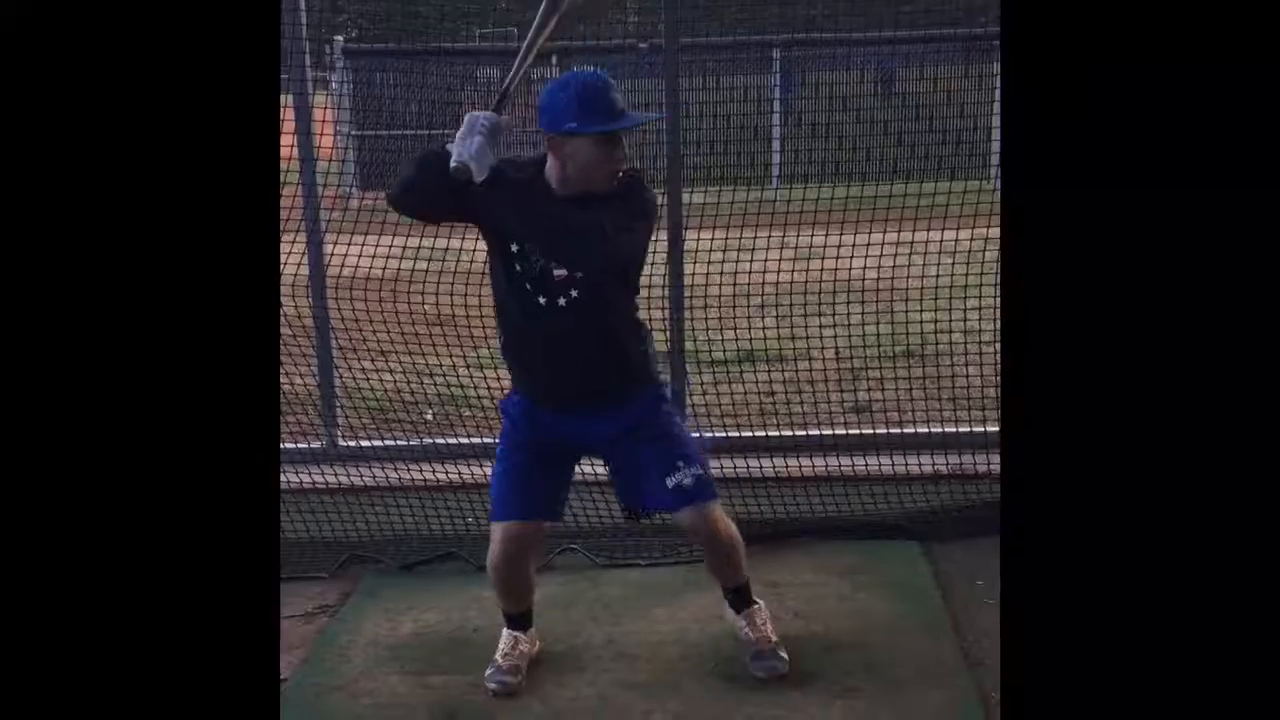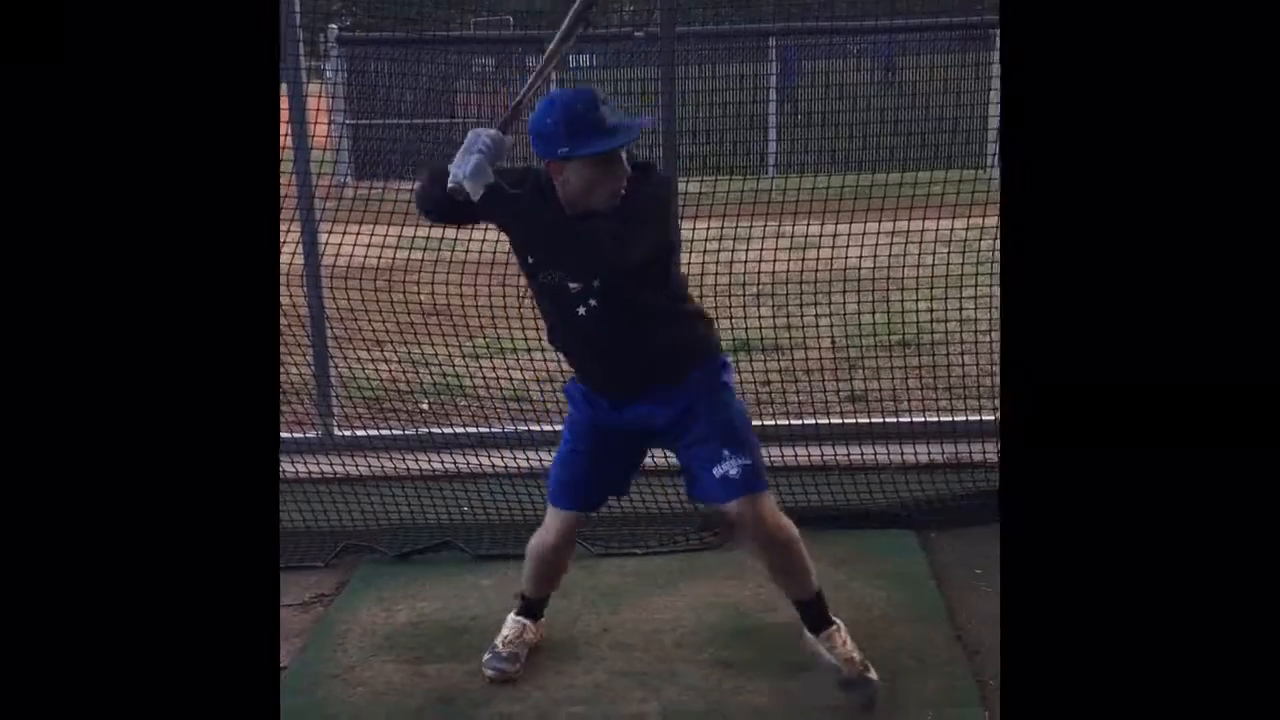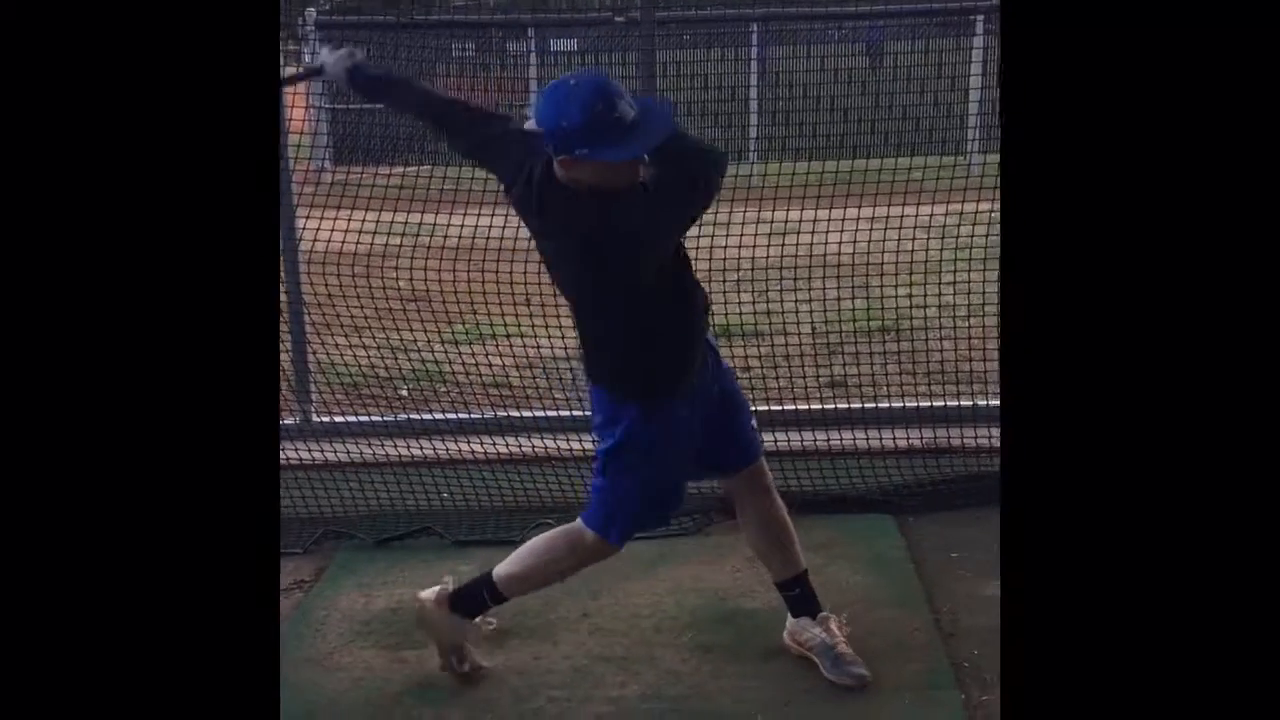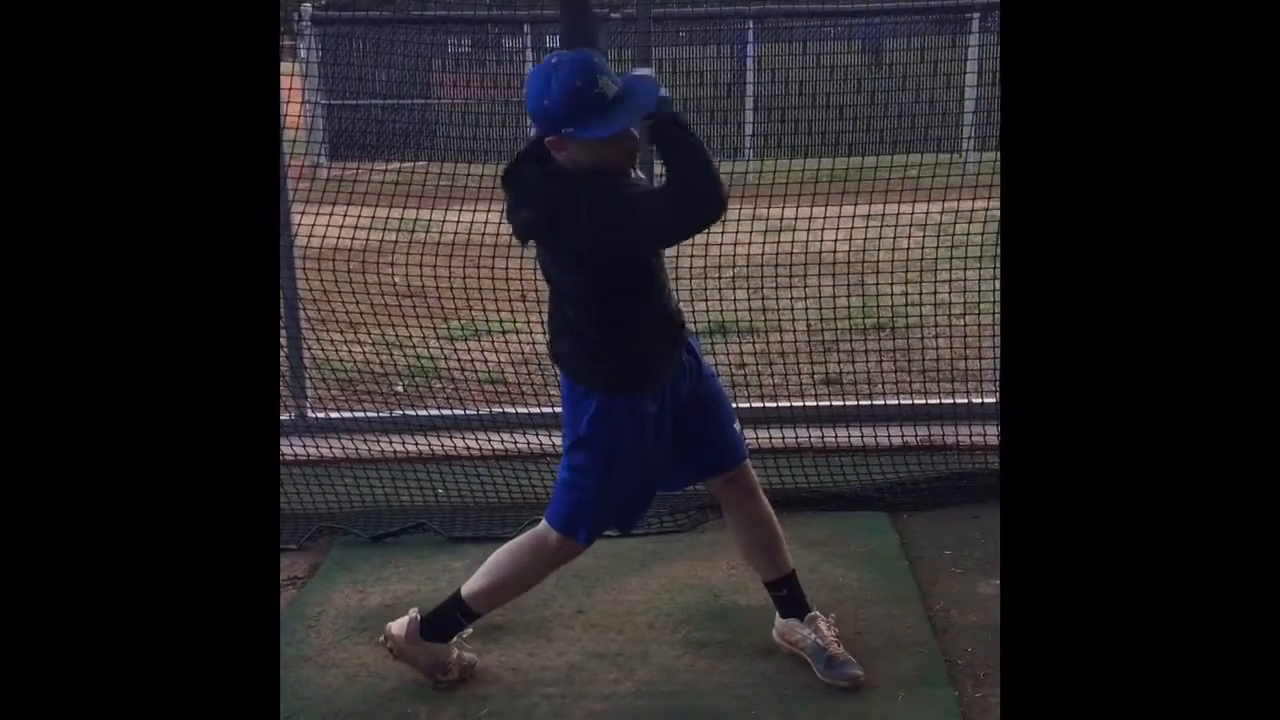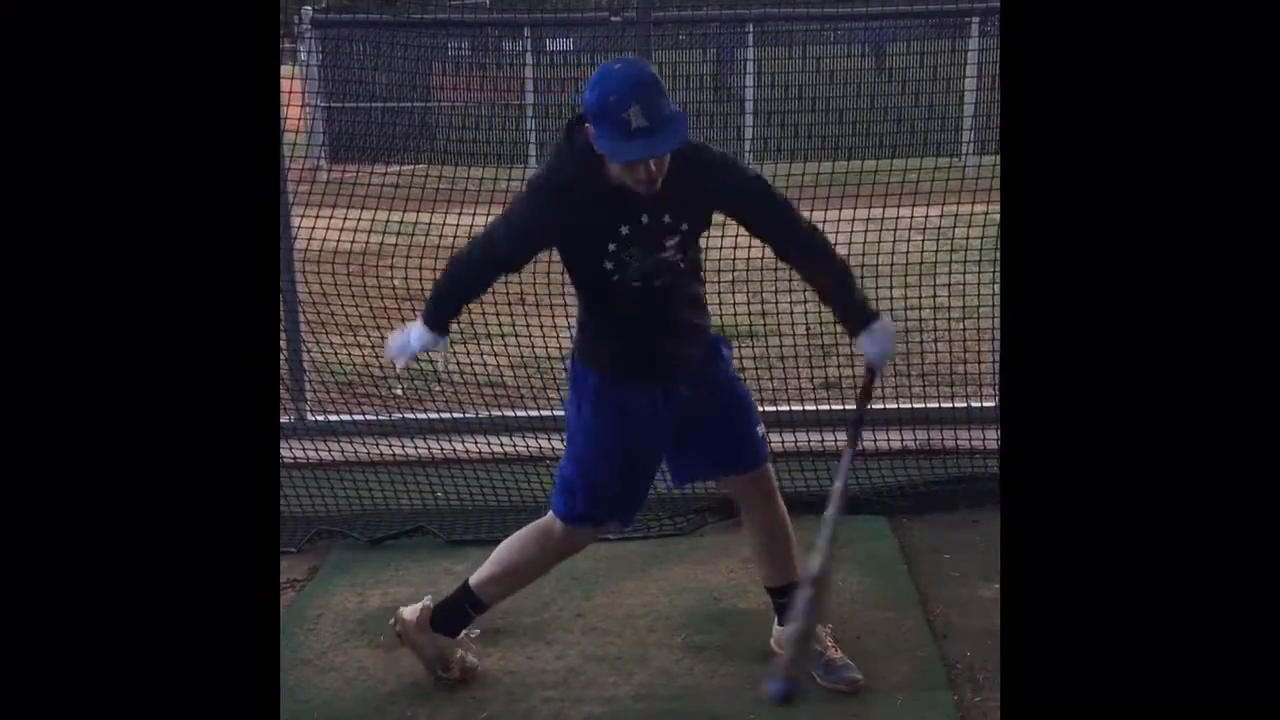
dt=0.5s
person 1, frame 1
left shoulder: (631, 198)
right shoulder: (510, 183)
left elbow: (586, 249)
right elbow: (406, 197)
left wrist: (488, 180)
right wrist: (453, 156)
left hip: (627, 395)
right hip: (539, 403)
left knee: (705, 520)
right knee: (510, 541)
left ankle: (746, 612)
right ankle: (519, 631)
person 1, frame 2
left shoulder: (647, 194)
right shoulder: (528, 192)
left elbow: (590, 255)
right elbow: (433, 203)
left wrist: (488, 193)
right wrist: (458, 172)
left hip: (687, 379)
right hip: (602, 393)
left knee: (755, 515)
right knee: (559, 529)
left ankle: (825, 631)
right ankle: (526, 620)
person 1, frame 3
left shoulder: (528, 161)
right shoulder: (618, 226)
left elbow: (452, 116)
right elbow: (704, 162)
left wrist: (355, 74)
right wrist: (626, 159)
left hip: (690, 358)
right hip: (647, 392)
left knee: (752, 480)
right knee: (601, 534)
left ankle: (806, 620)
right ankle: (453, 606)
person 1, frame 4
left shoulder: (552, 168)
right shoulder: (586, 211)
right elbow: (702, 201)
right wrist: (659, 105)
left hip: (667, 359)
right hip: (615, 392)
left knee: (738, 483)
right knee: (566, 535)
left ankle: (796, 620)
right ankle: (423, 633)
person 1, frame 5
left shoulder: (706, 171)
right shoulder: (566, 185)
left elbow: (791, 233)
right elbow: (491, 251)
left wrist: (858, 316)
right wrist: (430, 323)
left hip: (693, 357)
right hip: (610, 375)
left knee: (756, 485)
right knee: (572, 528)
left ankle: (794, 627)
right ankle: (435, 621)
